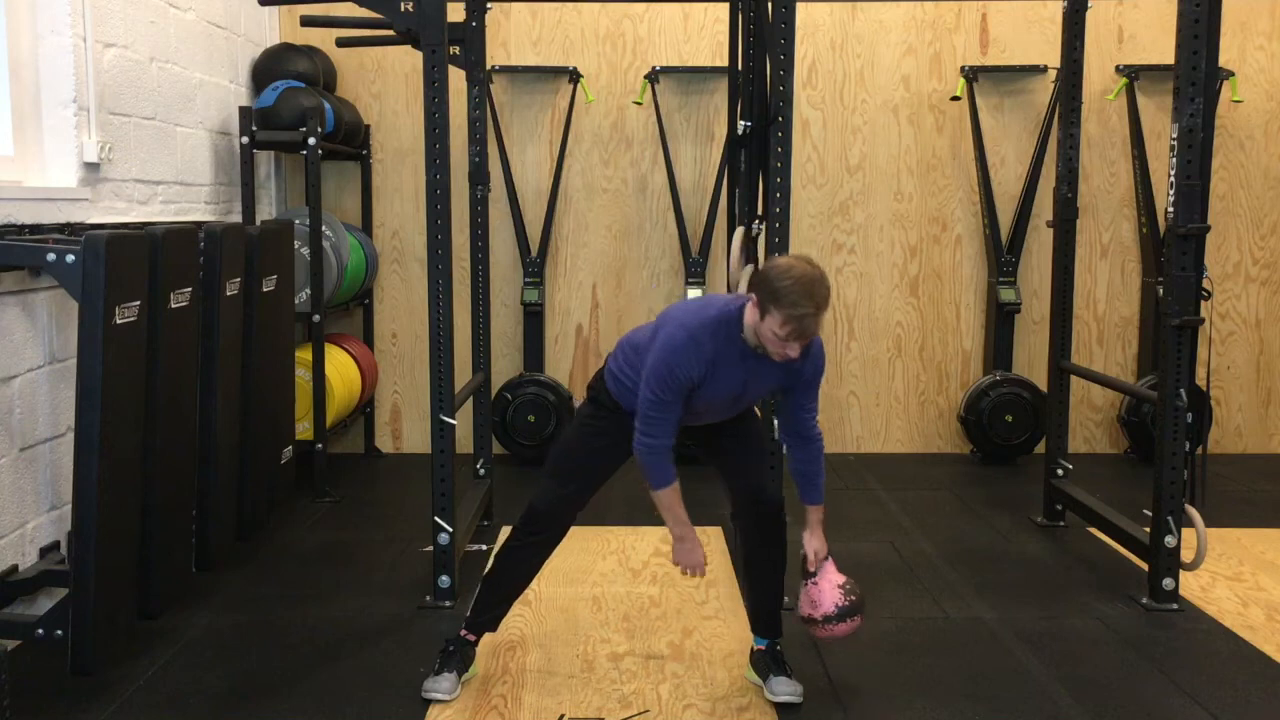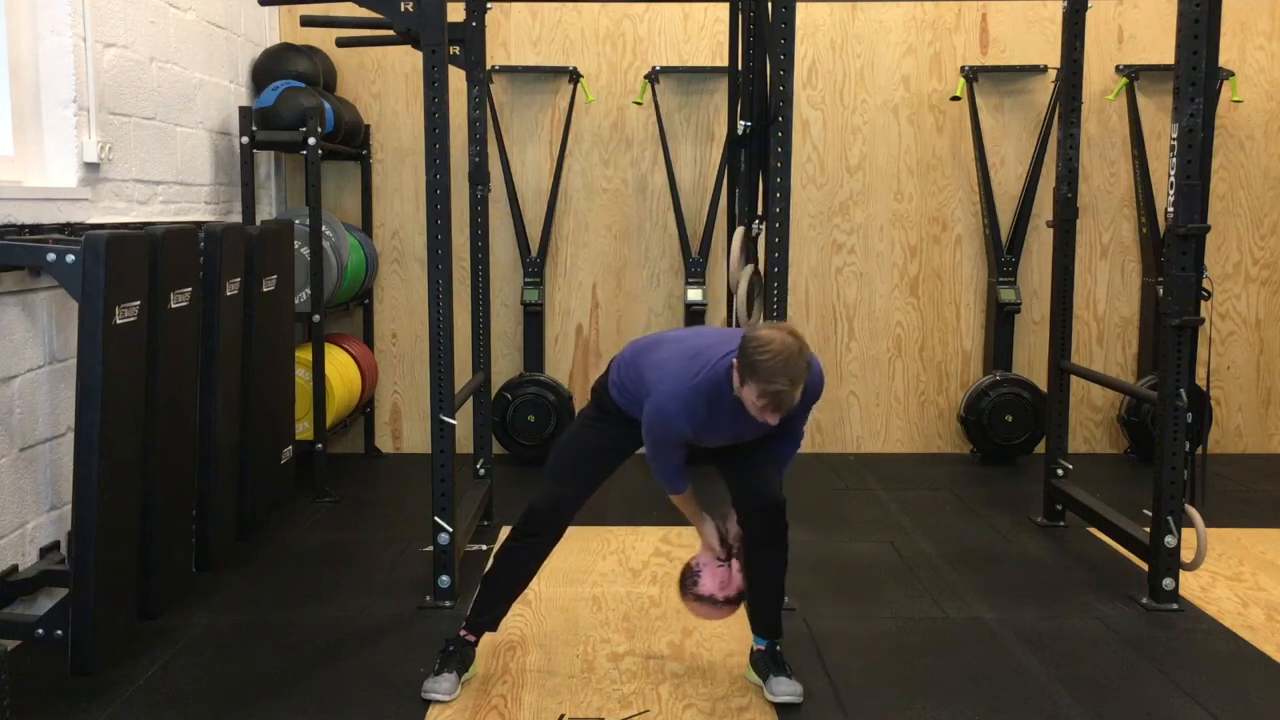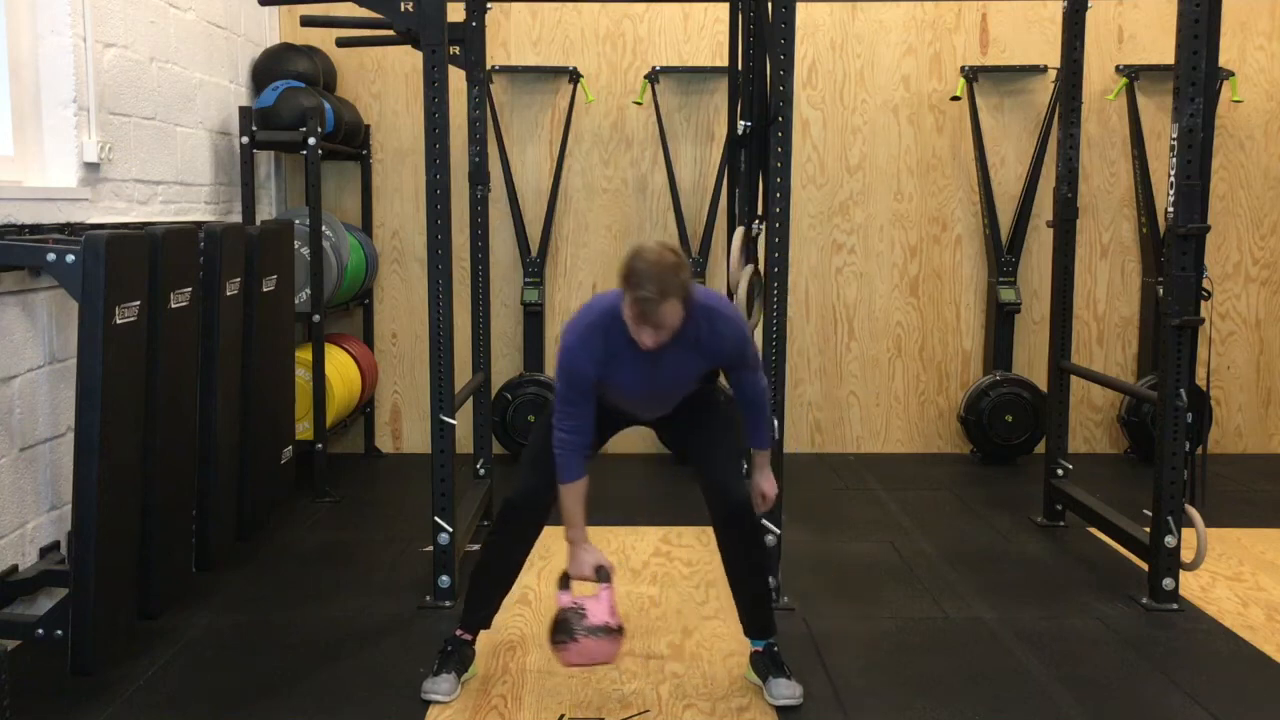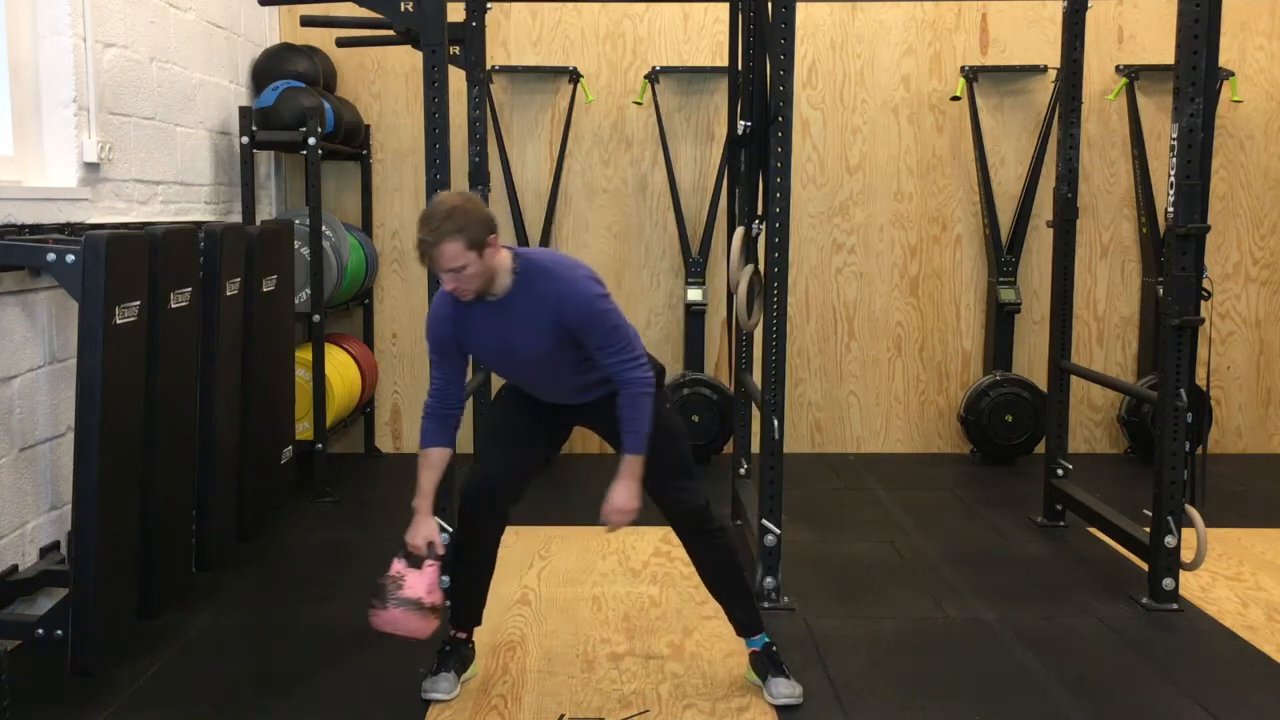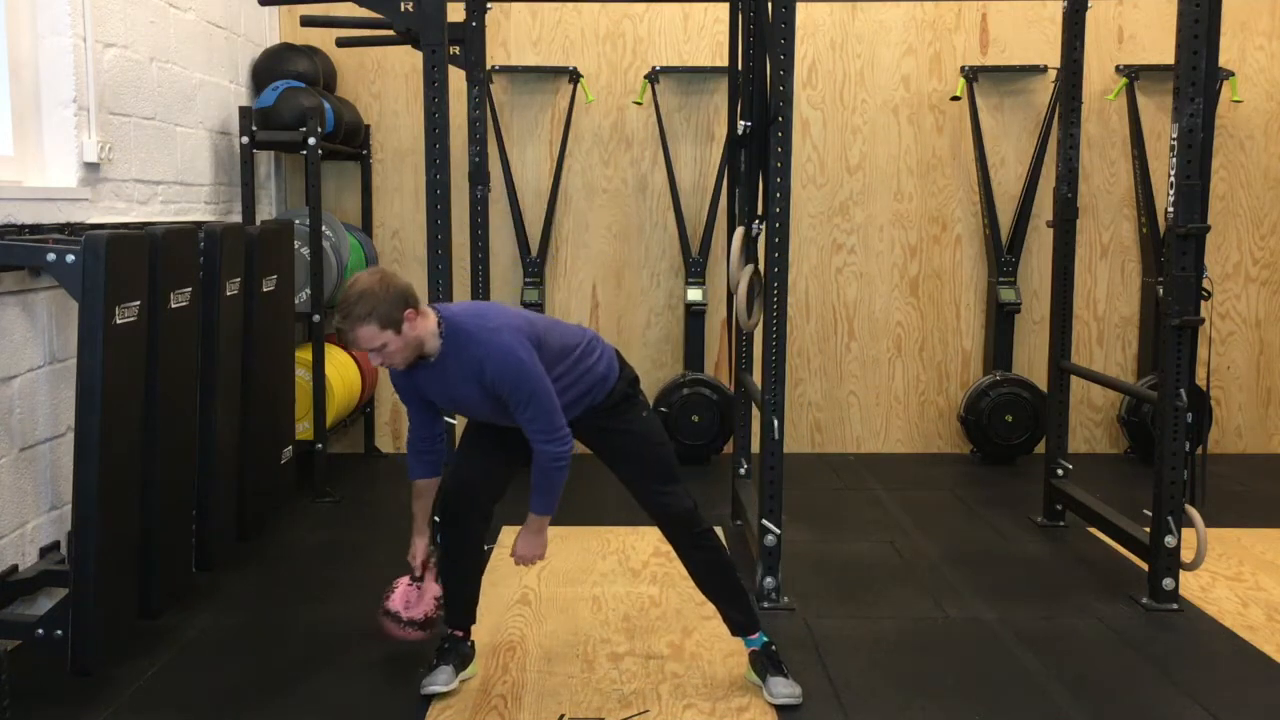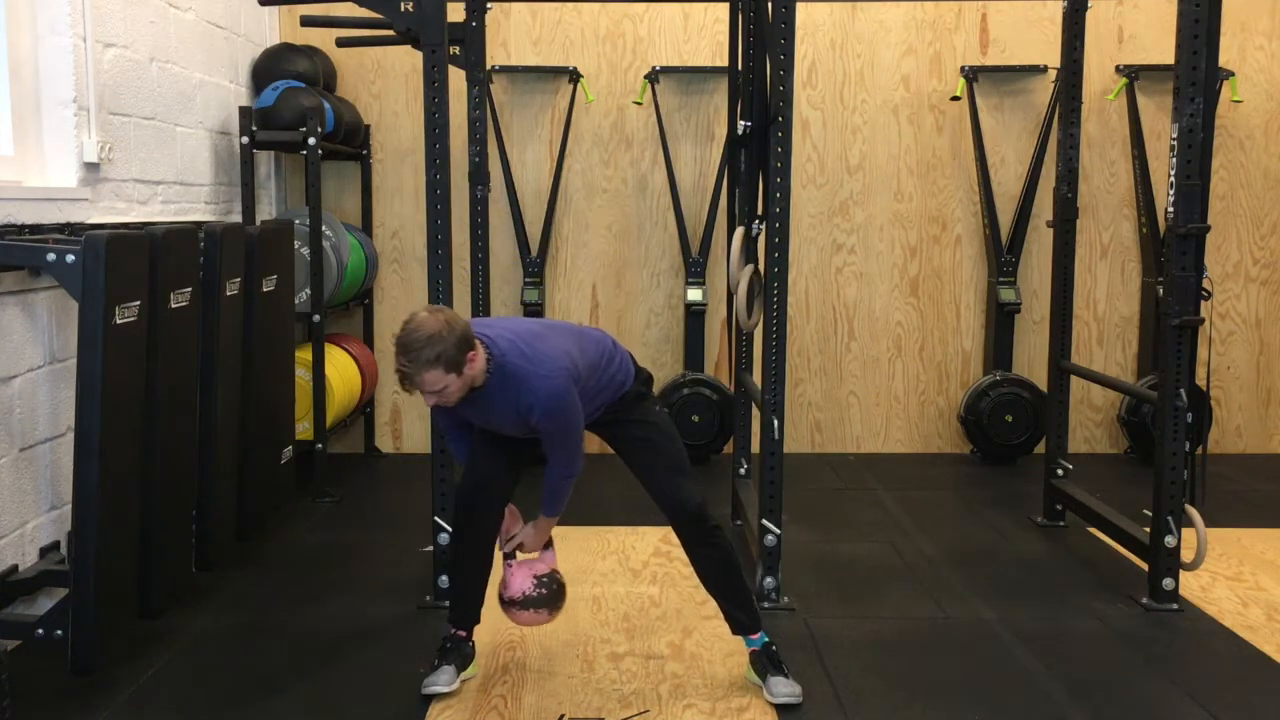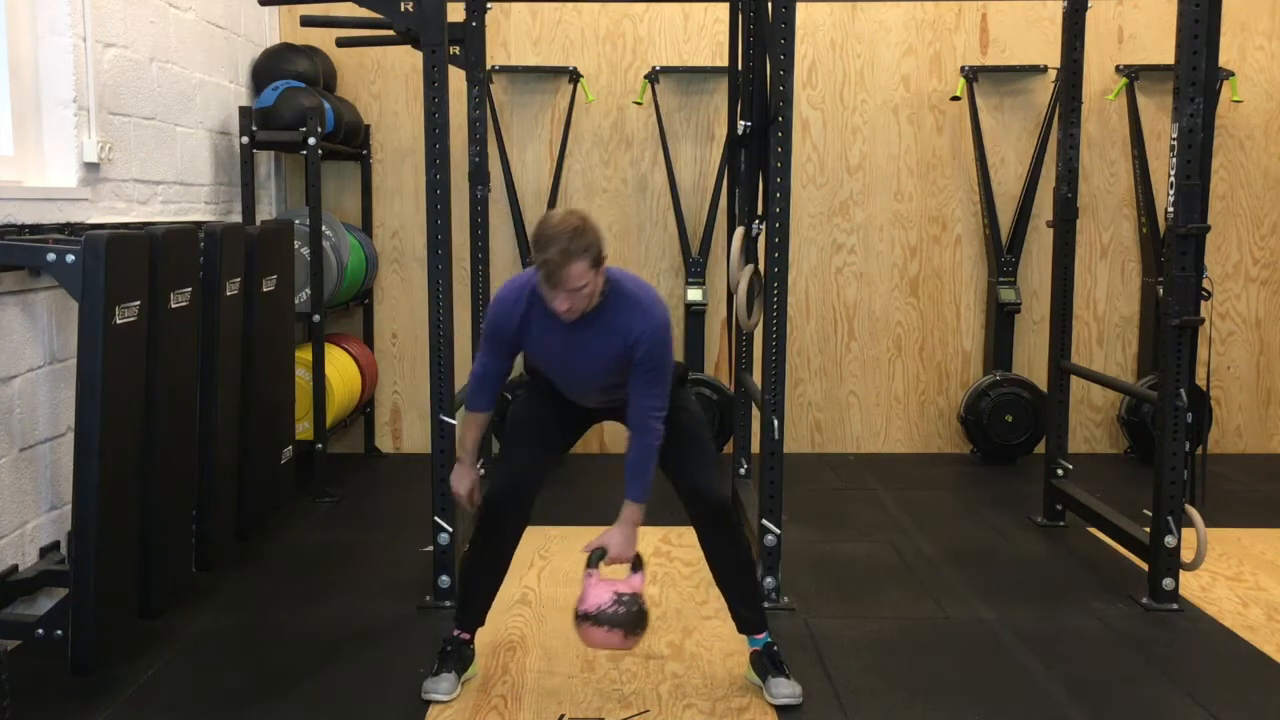
dt=0.5s
person 1, frame 1
left shoulder: (805, 350)
right shoulder: (686, 336)
left elbow: (803, 434)
right elbow: (651, 445)
left wrist: (814, 528)
right wrist: (682, 536)
right hip: (624, 400)
left knee: (764, 503)
right knee: (549, 512)
left ankle: (766, 649)
right ankle: (466, 641)
person 1, frame 2
left shoulder: (805, 378)
right shoulder: (679, 394)
left elbow: (788, 434)
right elbow: (667, 470)
left wrist: (753, 500)
right wrist: (699, 521)
right hip: (628, 401)
left knee: (767, 508)
right knee: (549, 511)
left ankle: (766, 649)
right ankle: (465, 641)
person 1, frame 3
left shoulder: (719, 318)
right shoulder: (585, 335)
left elbow: (751, 388)
right elbow: (570, 441)
left wrist: (760, 466)
right wrist: (579, 542)
left hip: (688, 399)
right hip: (596, 402)
left knee: (736, 505)
right knee: (525, 503)
left ankle: (763, 649)
right ankle: (463, 641)
person 1, frame 4
left shoulder: (565, 284)
right shoulder: (448, 311)
left elbow: (636, 374)
right elbow: (442, 408)
left wrist: (629, 477)
right wrist: (423, 510)
left hip: (615, 391)
right hip: (534, 400)
left knee: (686, 508)
right knee: (480, 498)
left ankle: (759, 646)
right ankle: (460, 641)
person 1, frame 5
left shoulder: (496, 344)
right shoulder: (408, 364)
left elbow: (553, 445)
right elbow: (425, 447)
left wrist: (536, 528)
right wrist: (420, 531)
left hip: (602, 395)
left knee: (675, 511)
right knee: (460, 499)
left ankle: (757, 644)
right ankle: (458, 640)
person 1, frame 6
left shoulder: (541, 380)
right shoulder: (444, 371)
left elbow: (565, 465)
right elbow: (458, 430)
left wrist: (543, 526)
right wrist: (496, 505)
left hip: (616, 395)
left knee: (685, 508)
right knee: (475, 501)
left ankle: (759, 646)
right ankle: (459, 641)
person 1, frame 7
left shoulder: (645, 315)
right shoulder: (514, 300)
left elbow: (648, 425)
right elbow: (486, 379)
left wrist: (628, 524)
right wrist: (465, 460)
left hip: (646, 393)
right hip: (557, 393)
left knee: (712, 501)
right knee: (502, 497)
left ankle: (761, 646)
right ankle: (460, 641)
